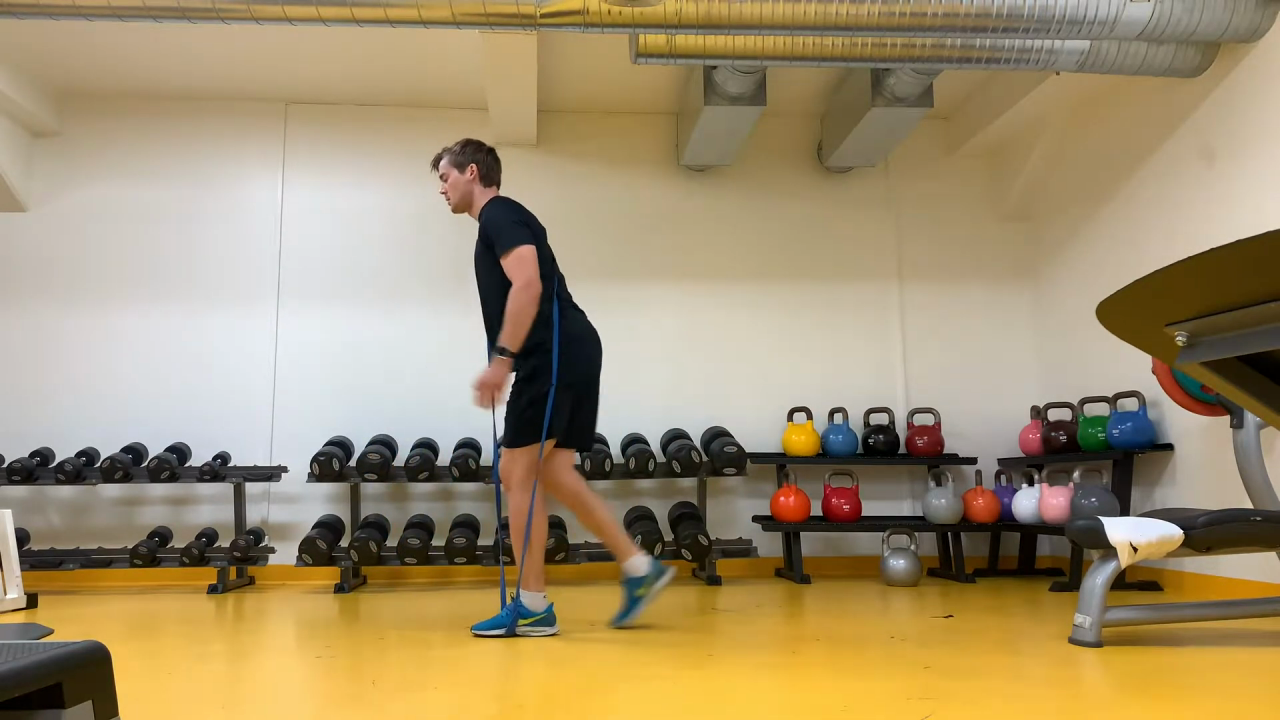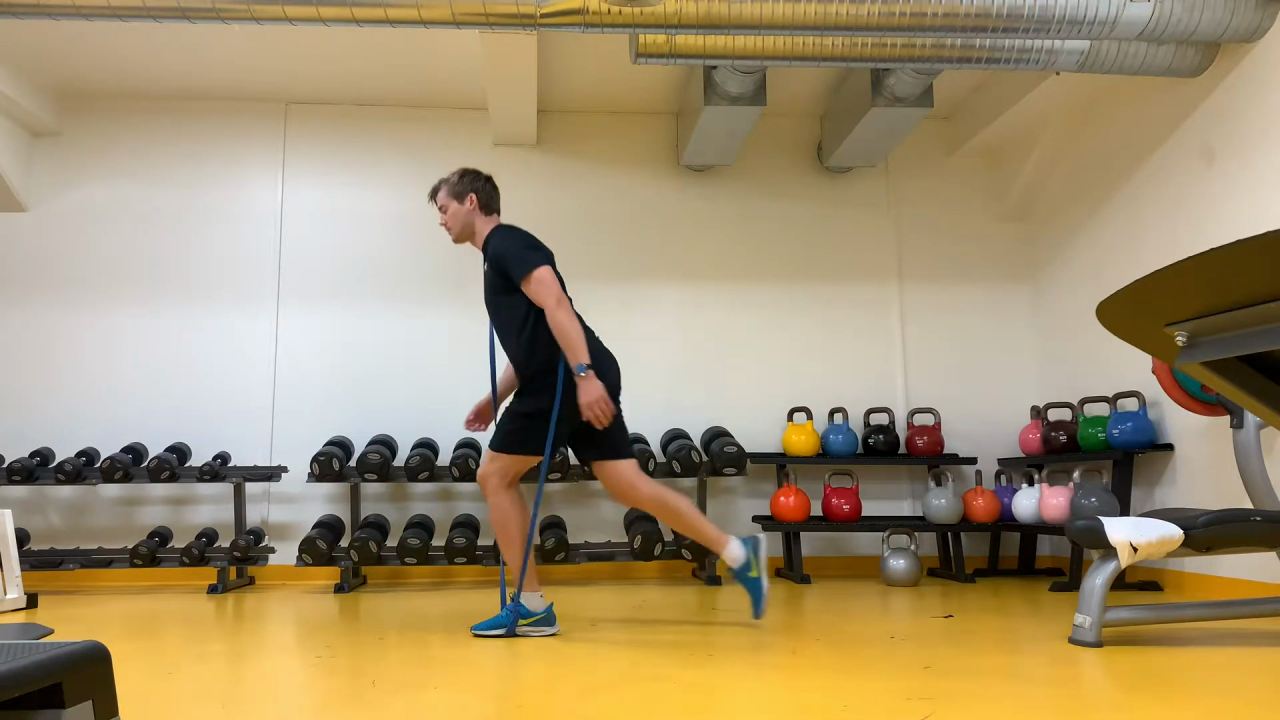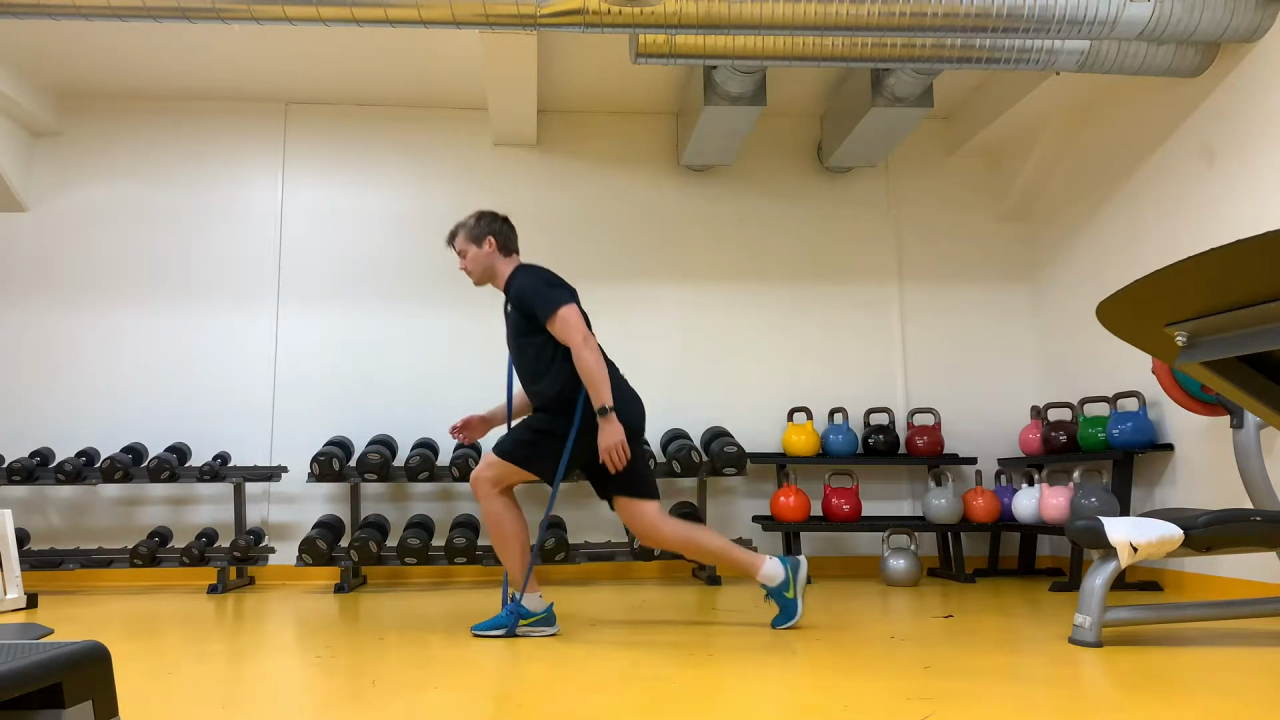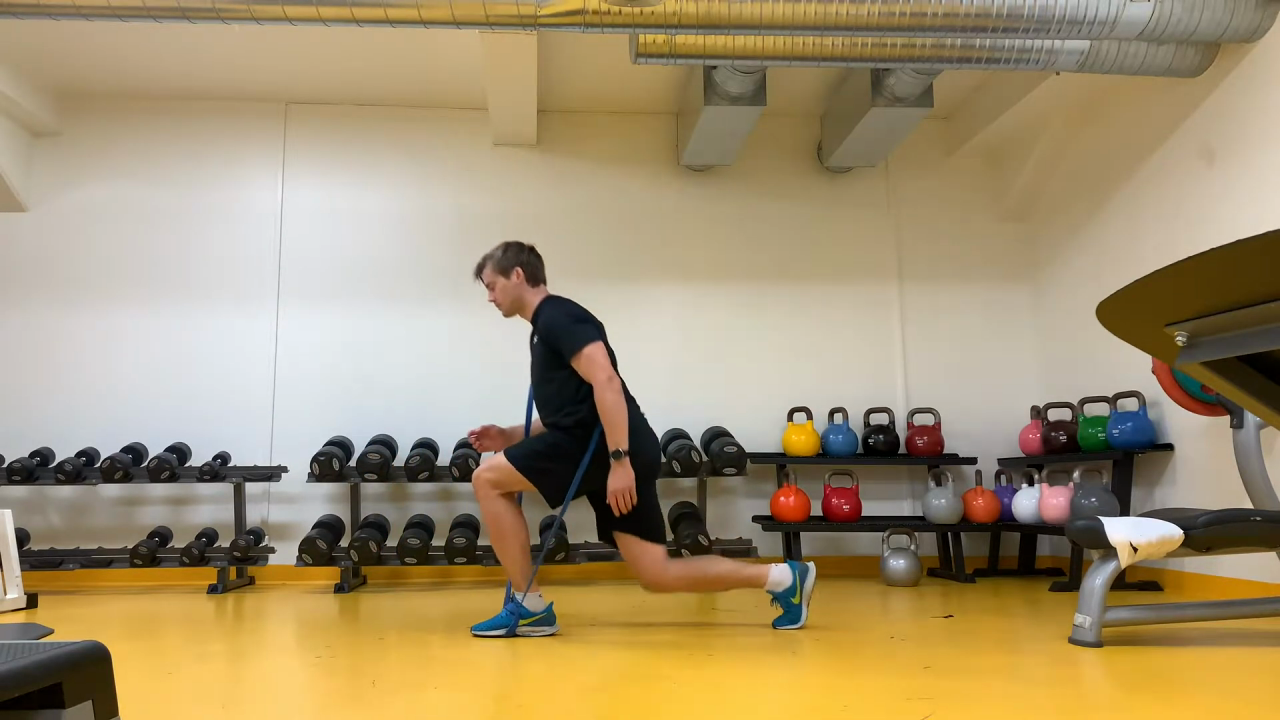
dt=0.2s
person 1, frame 1
left shoulder: (500, 215)
right shoulder: (501, 220)
left elbow: (528, 286)
left wrist: (501, 359)
right wrist: (509, 364)
left hip: (554, 356)
right hip: (565, 355)
left knee: (517, 474)
right knee: (555, 474)
left ankle: (533, 607)
right ankle: (638, 567)
person 1, frame 2
left shoulder: (505, 243)
right shoulder: (502, 253)
left elbow: (556, 305)
left wrist: (583, 374)
right wrist: (494, 400)
left hip: (572, 377)
right hip: (579, 379)
left knee: (496, 477)
right knee: (630, 485)
left ankle: (531, 606)
right ankle: (740, 554)
person 1, frame 3
left shoulder: (529, 284)
right shoulder: (524, 295)
left elbow: (582, 342)
left wrist: (605, 415)
right wrist: (492, 419)
left hip: (588, 412)
right hip: (600, 416)
left knee: (488, 481)
right knee: (655, 527)
left ankle: (530, 607)
right ankle: (778, 572)
person 1, frame 4
left shoulder: (556, 318)
right shoulder: (551, 325)
left elbow: (605, 381)
left wrist: (618, 460)
right wrist: (511, 435)
left hip: (604, 443)
right hip: (611, 446)
left knee: (489, 479)
right knee: (657, 571)
left ankle: (529, 607)
right ankle: (785, 578)
